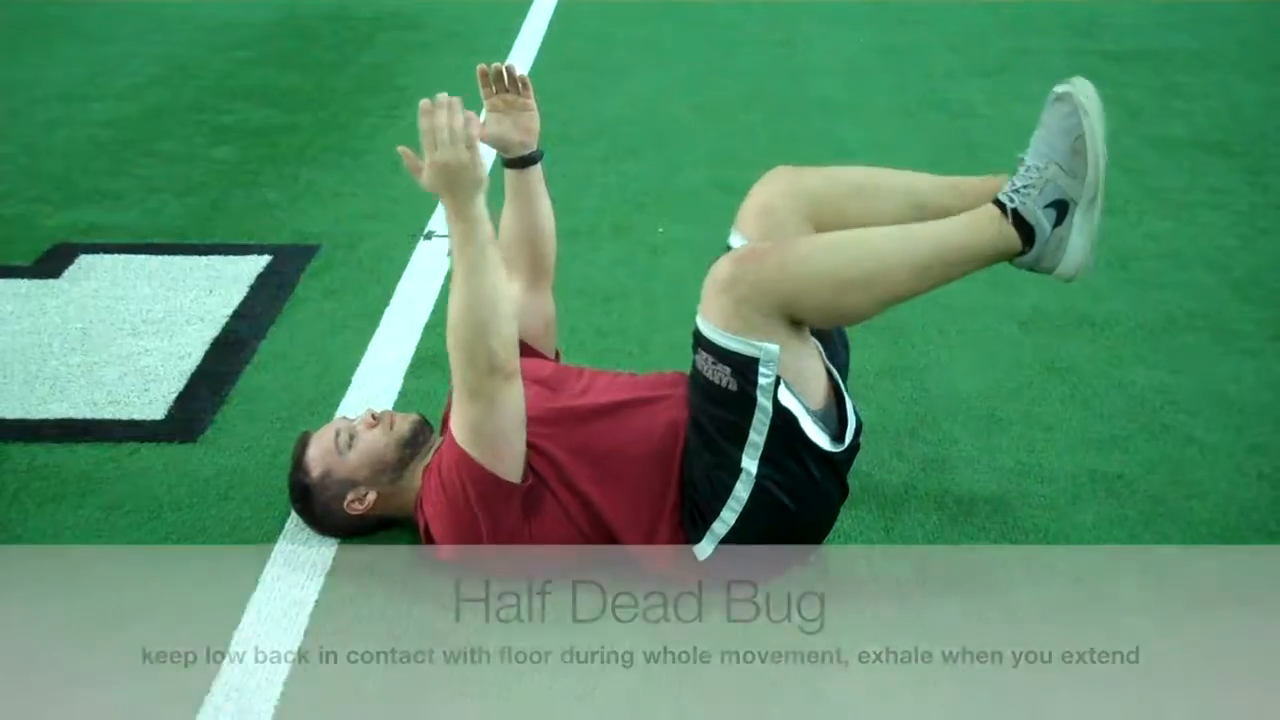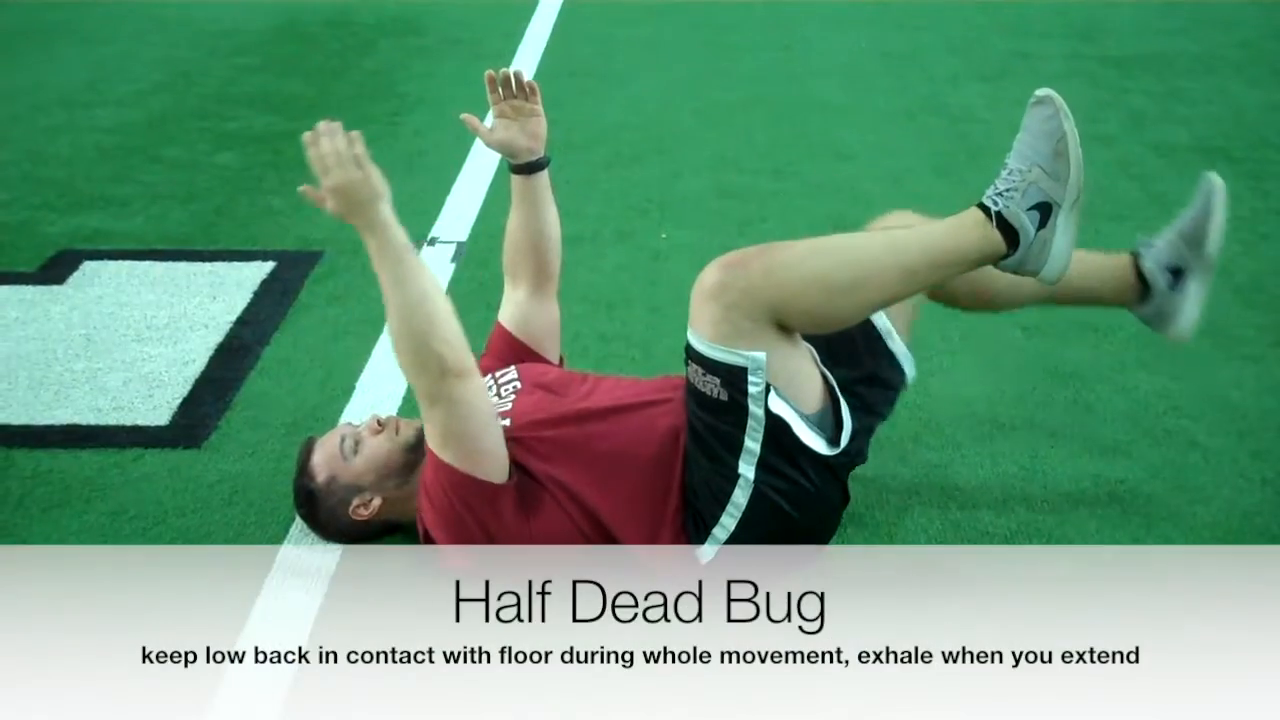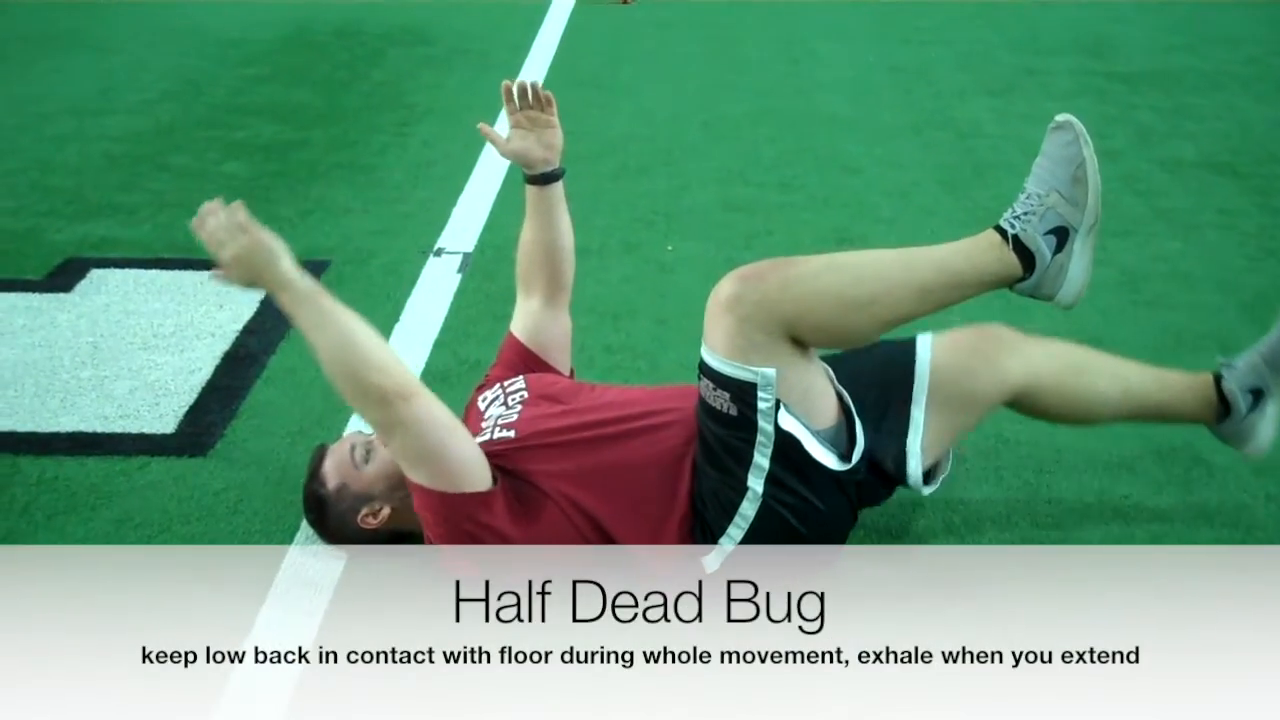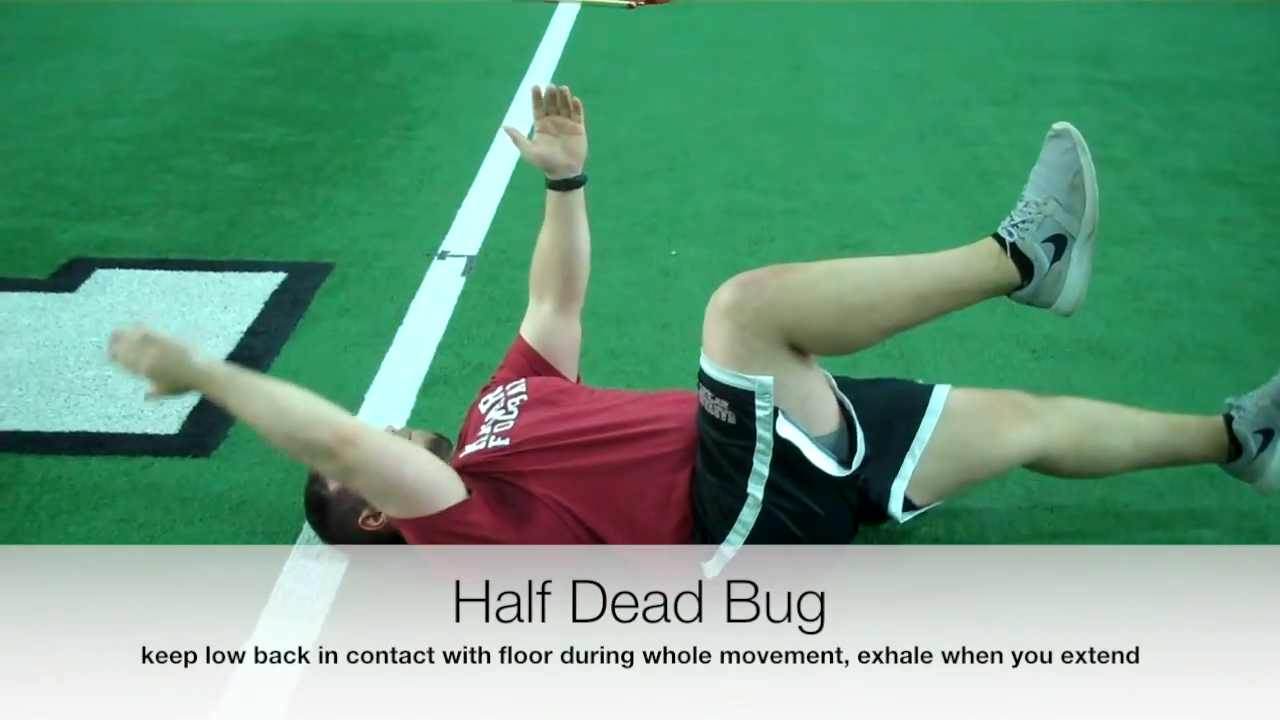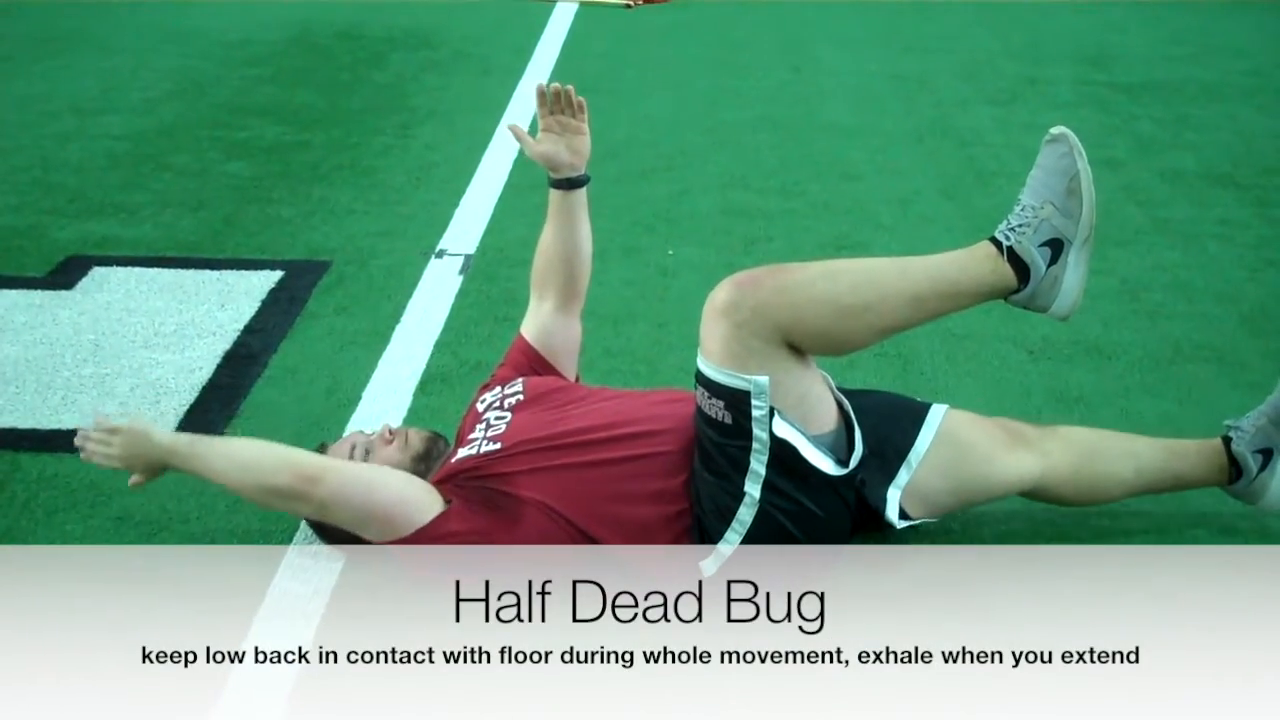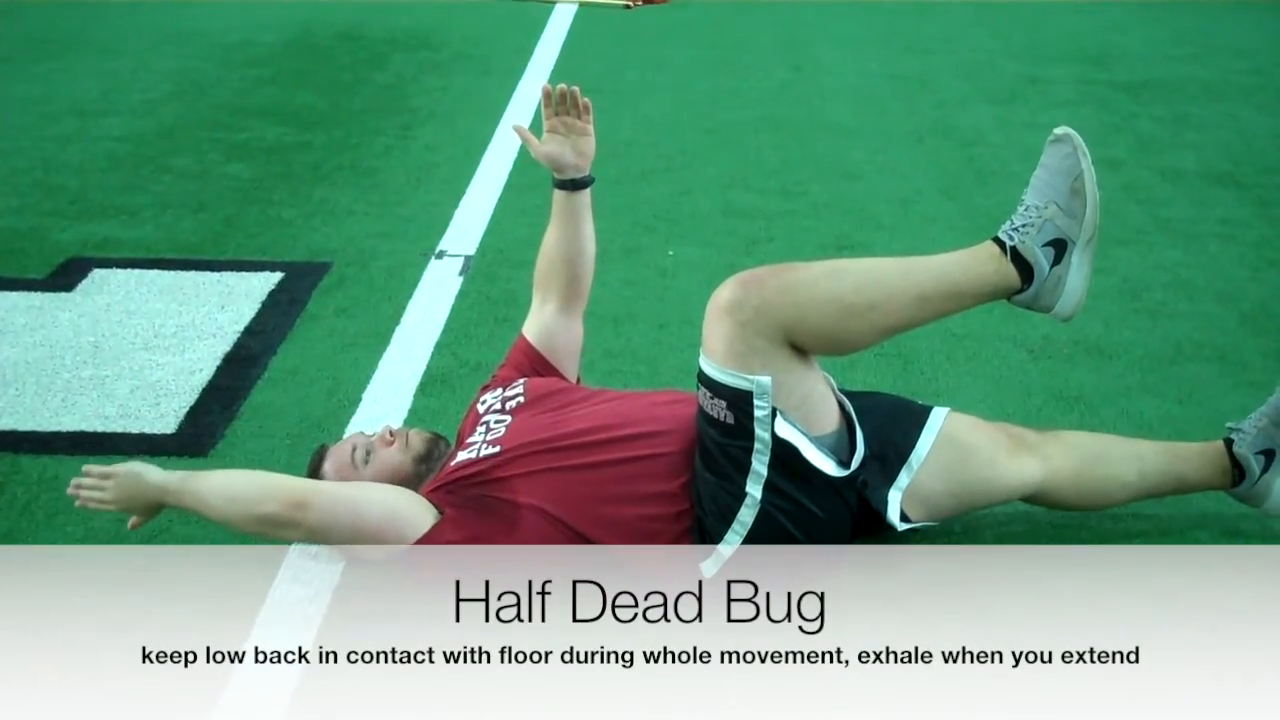
dt=0.4s
person 1, frame 1
left shoulder: (464, 419)
right shoulder: (461, 509)
left elbow: (530, 281)
right elbow: (490, 378)
left wrist: (520, 157)
right wrist: (465, 204)
left hip: (739, 428)
right hip: (750, 493)
left knee: (786, 194)
right knee: (746, 275)
left ankle: (1025, 215)
right ankle: (1024, 221)
person 1, frame 2
left shoulder: (499, 387)
right shoulder: (457, 508)
left elbow: (532, 285)
right elbow: (440, 379)
left wrist: (527, 161)
right wrist: (375, 219)
left hip: (758, 438)
right hip: (746, 503)
left knee: (904, 235)
right knee: (731, 281)
left ankle: (1144, 281)
right ankle: (1008, 225)
person 1, frame 3
left shoulder: (501, 395)
right shoulder: (459, 517)
left elbow: (545, 293)
right elbow: (393, 395)
left wrist: (541, 175)
right wrist: (279, 272)
left hip: (775, 448)
right hip: (751, 513)
left knee: (1000, 353)
right knee: (746, 293)
right ankle: (1021, 248)
person 1, frame 4
left shoulder: (506, 398)
right shoulder: (450, 520)
left elbow: (559, 298)
right elbow: (337, 436)
left wrist: (564, 181)
right wrist: (198, 370)
left hip: (779, 455)
right hip: (747, 512)
left knee: (1027, 418)
right knee: (744, 302)
right ankle: (1020, 256)
person 1, frame 5
left shoulder: (504, 399)
right shoulder: (445, 521)
left elbow: (558, 297)
right elbow: (304, 480)
left wrist: (567, 179)
right wrist: (173, 445)
left hip: (778, 457)
right hip: (744, 514)
left knee: (1020, 448)
right knee: (741, 301)
right ankle: (1016, 258)
person 1, frame 6
left shoulder: (510, 395)
right shoulder: (446, 522)
left elbow: (561, 297)
right elbow: (293, 508)
left wrist: (571, 179)
right wrist: (161, 481)
left hip: (775, 457)
right hip: (745, 515)
left knee: (1020, 454)
right knee: (745, 299)
right ankle: (1022, 259)
